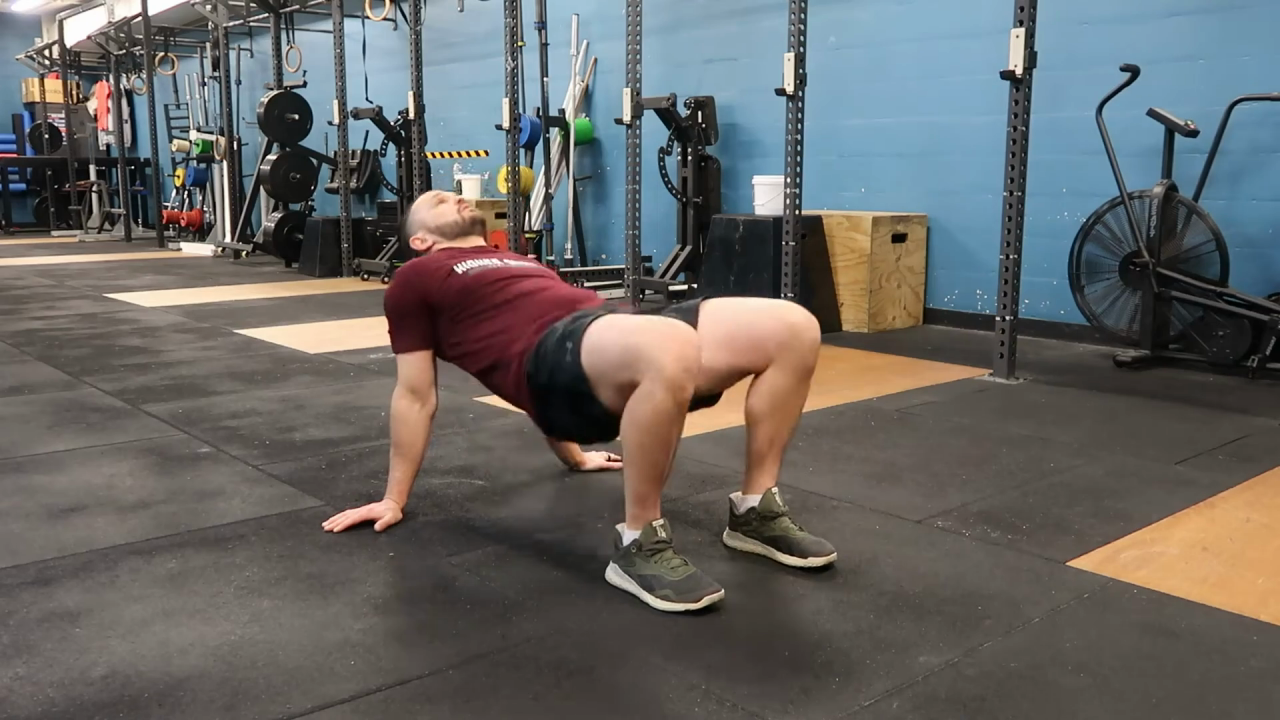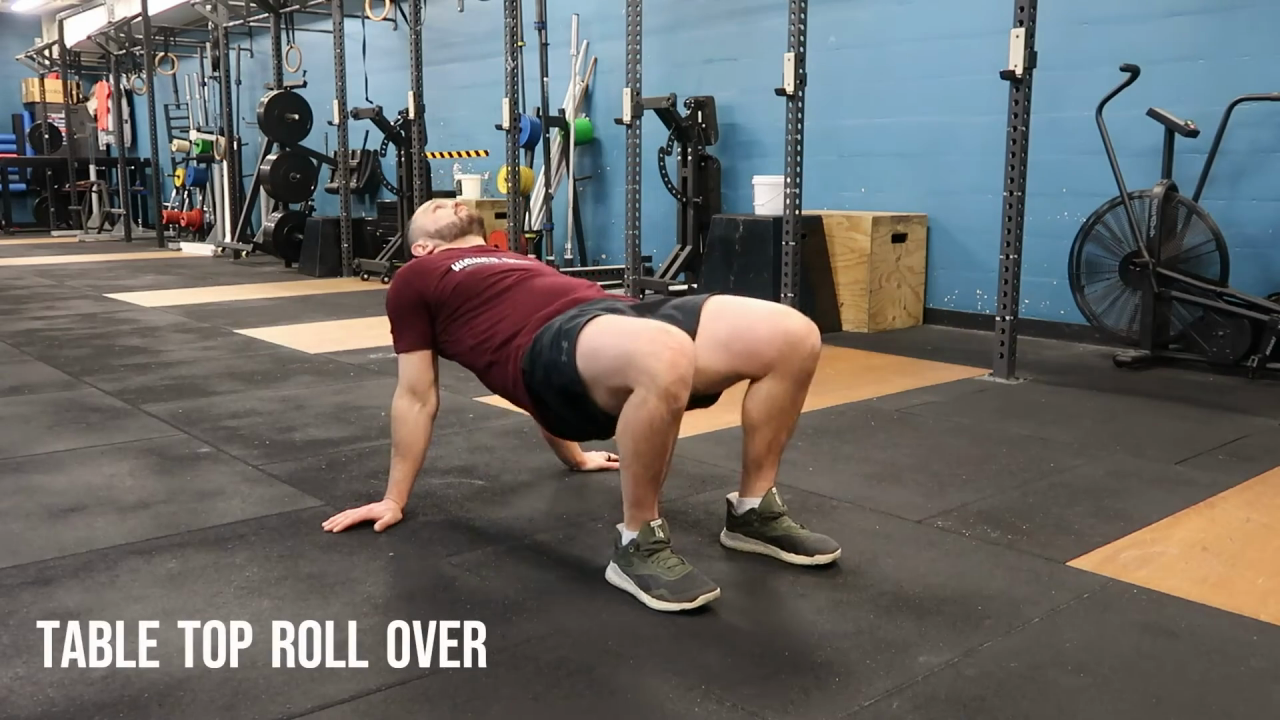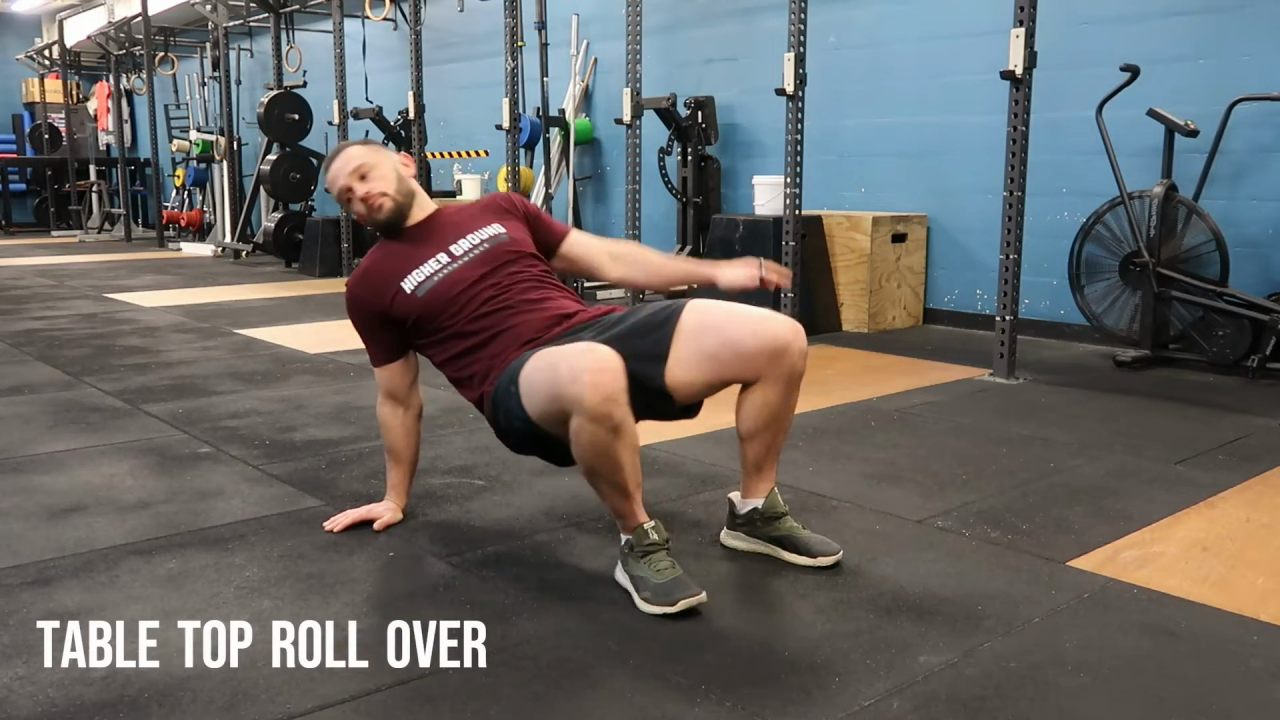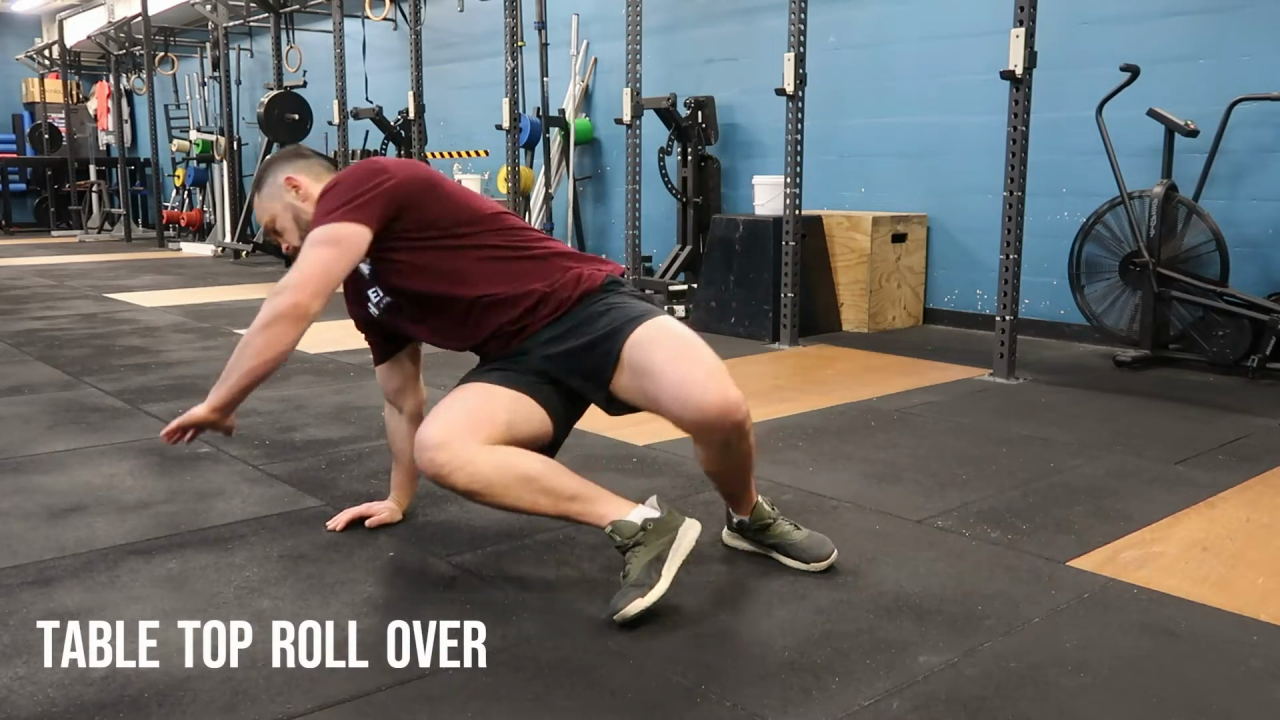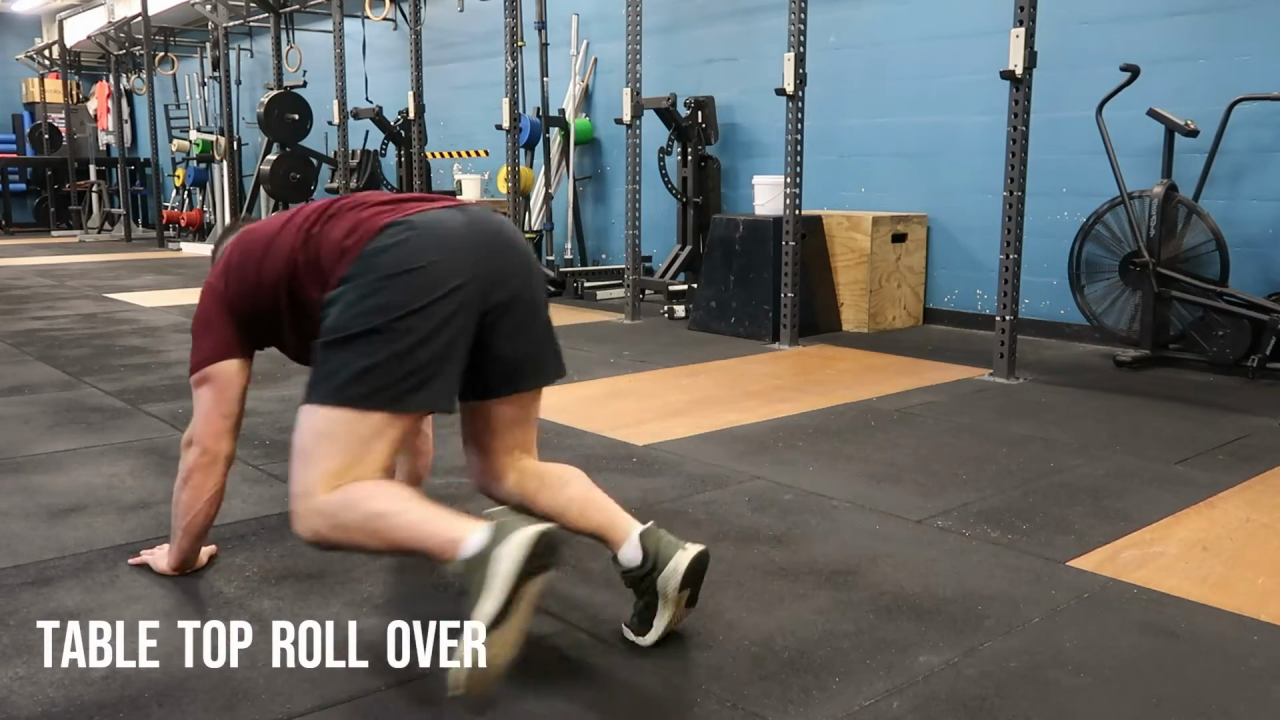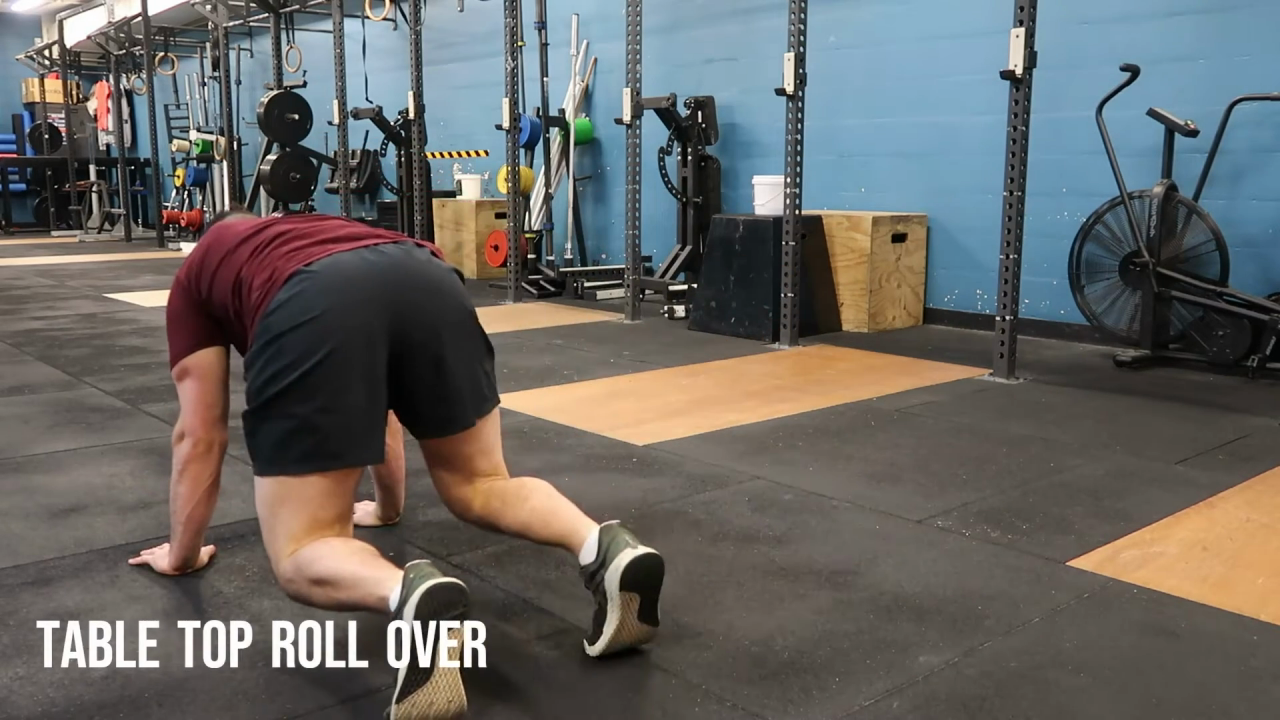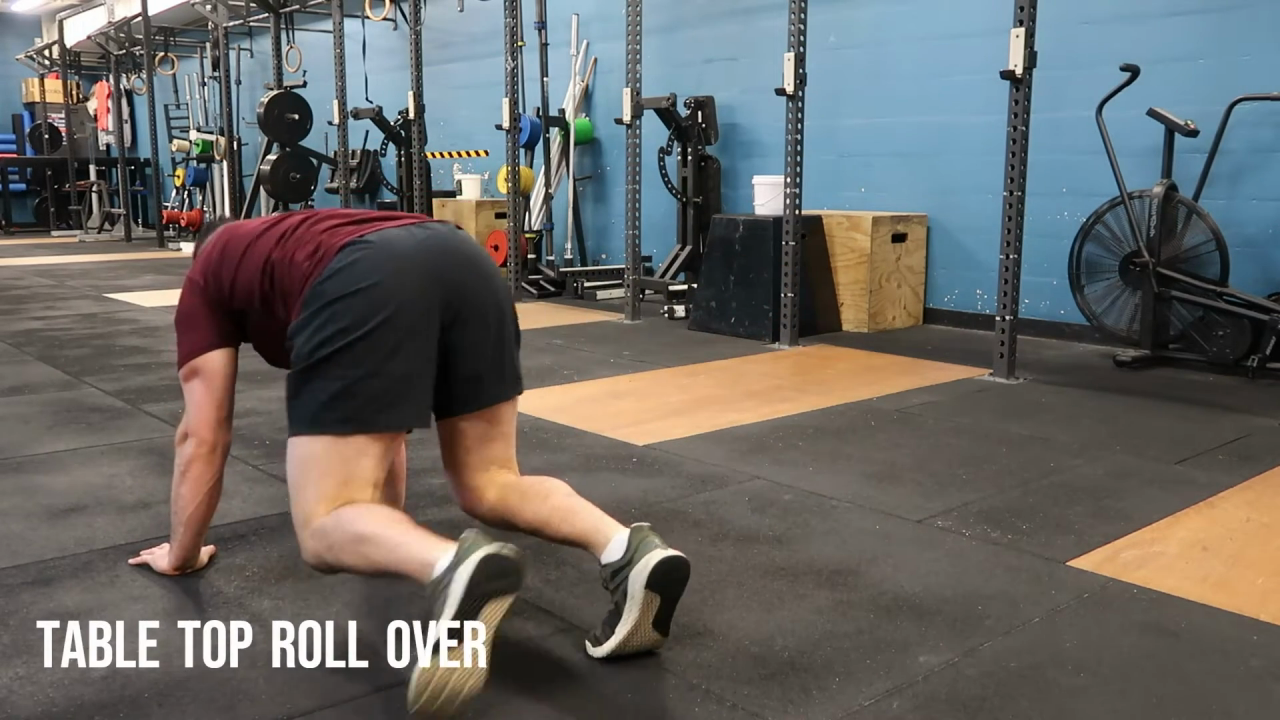
dt=0.7s
person 1, frame 1
left shoulder: (521, 265)
right shoulder: (416, 280)
right elbow: (416, 394)
left wrist: (575, 455)
right wrist: (395, 500)
left hip: (626, 329)
right hip: (561, 353)
left knee: (794, 331)
right knee: (672, 353)
left ankle: (755, 511)
right ankle: (639, 545)
person 1, frame 2
left shoulder: (521, 265)
right shoulder: (418, 279)
left elbow: (537, 384)
right elbow: (417, 395)
right wrist: (394, 500)
right hip: (558, 342)
left knee: (793, 338)
right knee: (665, 359)
left ankle: (754, 510)
right ankle: (639, 544)
person 1, frame 3
left shoulder: (498, 211)
right shoulder: (372, 286)
left elbow: (604, 258)
right elbow: (398, 398)
left wrist: (711, 272)
right wrist: (396, 498)
left hip: (604, 330)
right hip: (530, 375)
left knee: (779, 340)
right knee: (593, 376)
left ankle: (754, 511)
right ankle: (641, 542)
person 1, frame 4
left shoulder: (366, 183)
right shoulder: (364, 293)
left elbow: (291, 311)
right elbow: (402, 400)
left wrist: (218, 404)
right wrist: (398, 500)
left hip: (585, 305)
right hip: (518, 360)
left knee: (716, 407)
right knee: (438, 448)
left ankle: (751, 518)
right ankle: (635, 526)
person 1, frame 5
left shoulder: (232, 277)
left elbow: (209, 444)
right elbow: (409, 398)
left wrist: (180, 554)
right wrist: (399, 502)
left hip: (406, 263)
left knee: (324, 507)
right knee: (510, 472)
left ankle: (488, 547)
right ankle: (645, 547)
person 1, frame 6
left shoulder: (197, 273)
left elbow: (199, 436)
right elbow: (377, 403)
left wrist: (182, 553)
right wrist: (388, 507)
left hip: (314, 314)
left knee: (303, 556)
right knee: (479, 489)
left ankle: (410, 597)
right ankle: (604, 549)
person 1, frame 7
left shoulder: (209, 274)
left elbow: (202, 437)
right elbow: (374, 398)
left wrist: (181, 551)
right wrist: (393, 503)
left hip: (369, 292)
left knee: (329, 530)
right knee: (490, 489)
left ankle: (456, 568)
right ankle: (628, 552)
